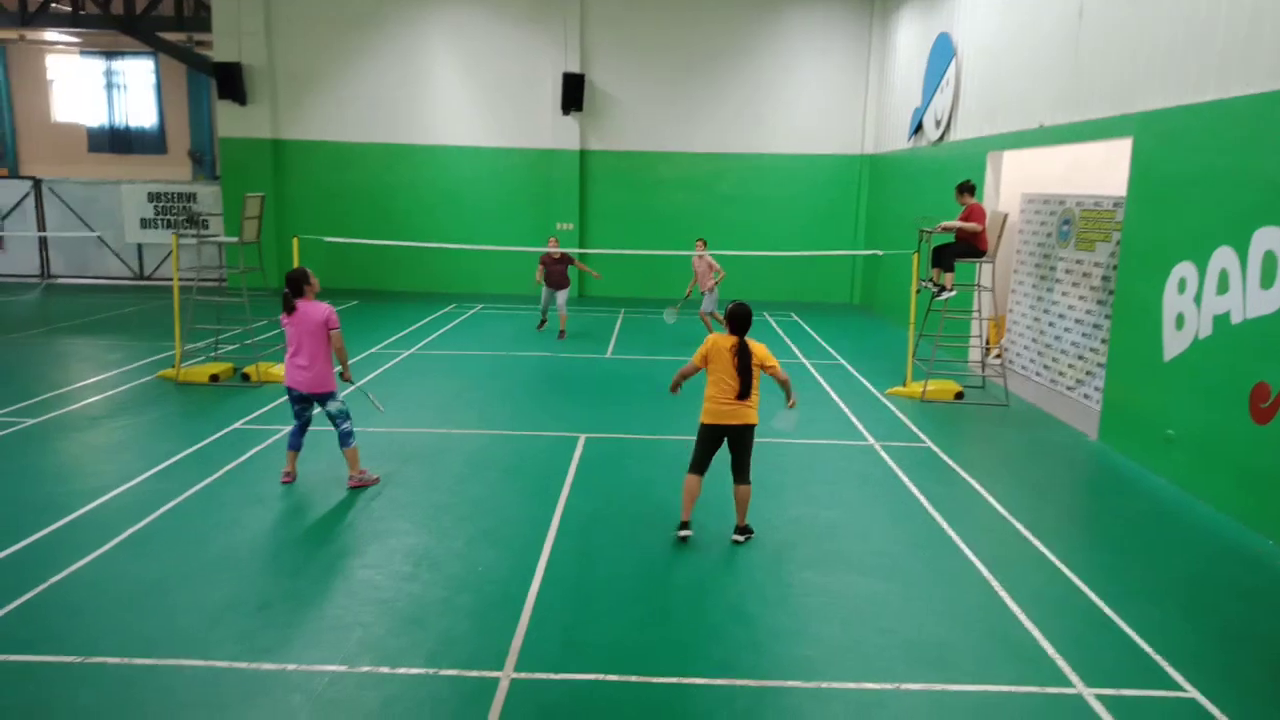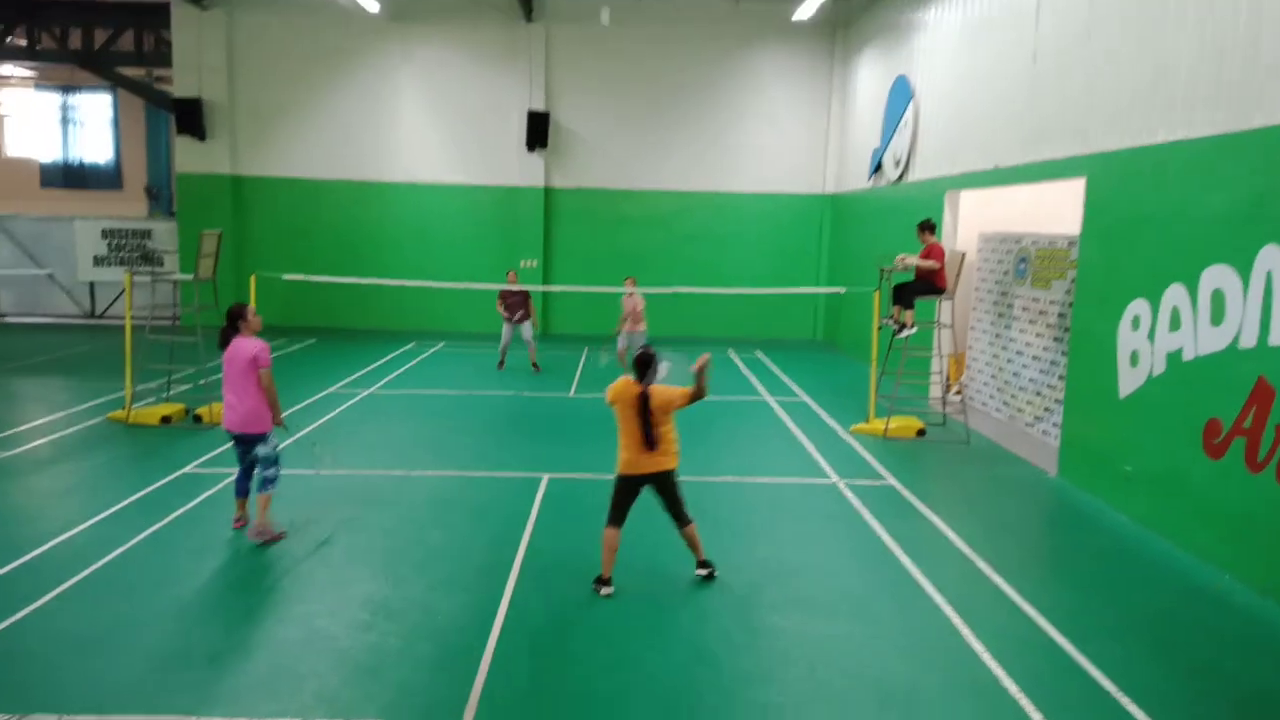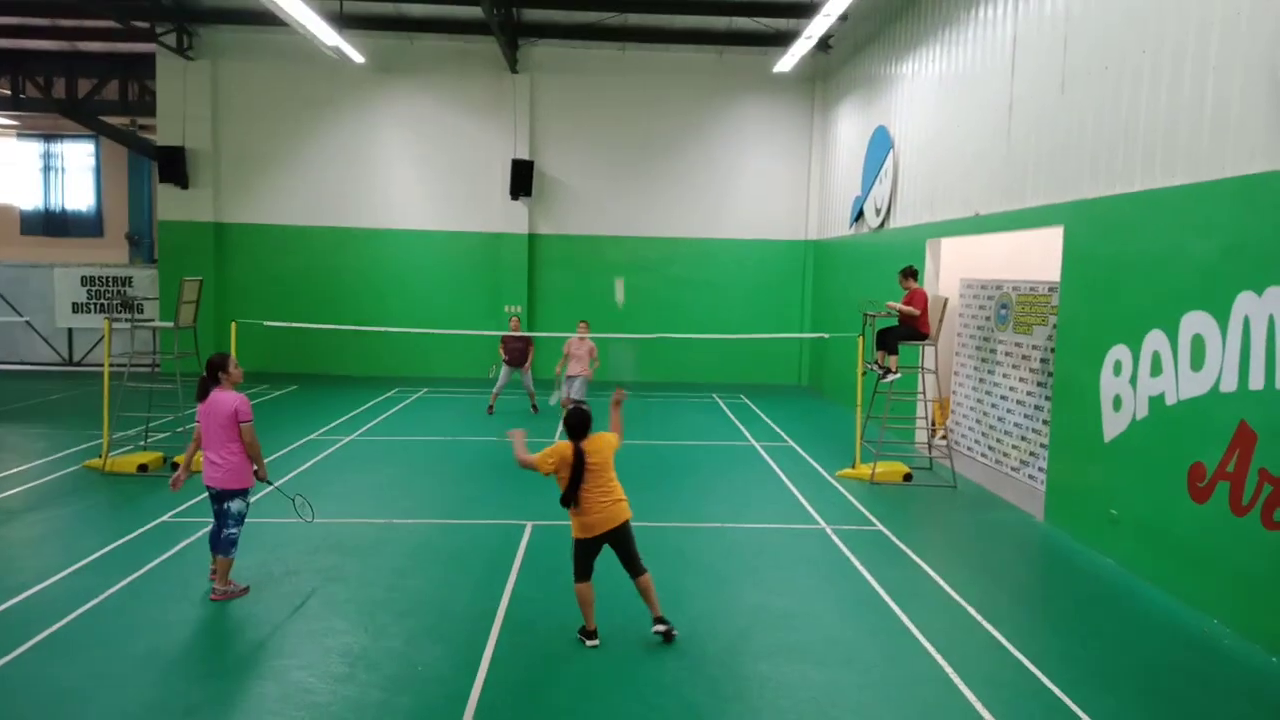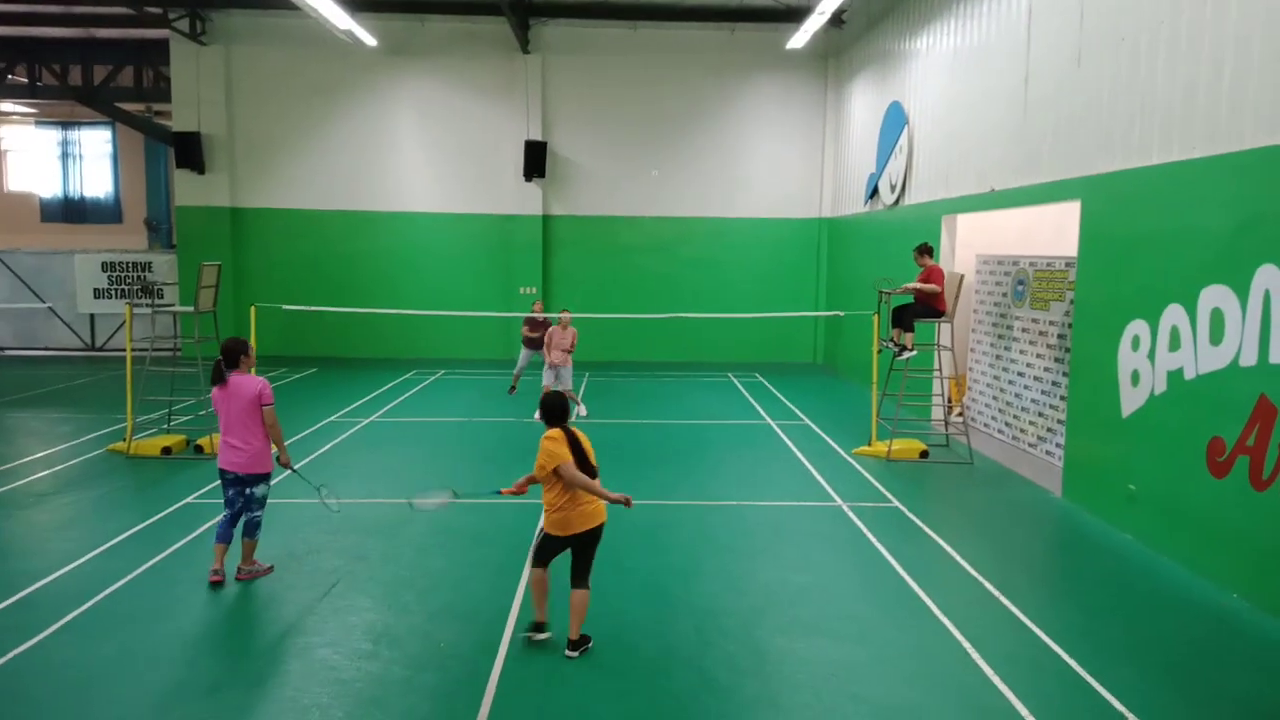
dt=0.4s
person 1, frame 1
left shoulder: (713, 342)
right shoulder: (758, 350)
left elbow: (688, 370)
right elbow: (782, 378)
left wrist: (675, 382)
right wrist: (790, 396)
left hip: (713, 418)
right hip: (744, 421)
left knee: (696, 470)
right knee: (741, 475)
left ankle: (685, 523)
right ankle: (741, 528)
person 1, frame 2
left shoulder: (621, 388)
right shoulder: (666, 394)
left elbow: (610, 394)
right elbow: (699, 394)
right wrist: (700, 373)
left hip: (630, 468)
right hip: (662, 466)
left knee: (614, 521)
right knee: (680, 516)
left ankle: (605, 579)
right ankle: (703, 563)
person 1, frame 3
left shoulder: (558, 453)
right shoulder: (603, 443)
left elbow: (523, 460)
right elbow: (617, 434)
left wrist: (518, 438)
right wrist: (616, 406)
left hip: (586, 527)
right hip: (618, 517)
left knee: (582, 576)
right knee: (636, 567)
left ankle: (590, 631)
right ankle: (659, 619)
person 1, frame 4
left shoulder: (550, 441)
right shoulder: (576, 435)
left elbow: (572, 477)
left wrist: (607, 495)
right wrist: (529, 479)
left hip: (561, 524)
right hip: (593, 519)
left knee: (538, 562)
right knee: (580, 577)
left ankle: (540, 624)
right ankle: (575, 640)
person 2, frame 1
left shoulder: (287, 313)
right shoulder: (326, 311)
right elbow: (338, 346)
right wrist: (346, 369)
left hip: (294, 381)
right hip: (321, 382)
left knee: (300, 424)
right knee: (343, 423)
left ankle: (289, 471)
right ankle: (356, 474)
person 2, frame 2
left shoulder: (230, 347)
right shoulder: (258, 346)
right elbow: (267, 385)
right wrist: (277, 412)
left hip: (233, 420)
right hip: (255, 422)
left knee: (246, 467)
right knee: (269, 469)
left ankle: (240, 515)
right ankle: (261, 525)
person 2, frame 3
left shoulder: (205, 401)
right shoulder: (239, 400)
left elbow: (196, 440)
right elbow: (249, 441)
left wrist: (183, 469)
right wrist: (260, 466)
left hip: (212, 476)
right hip: (236, 478)
left knee: (220, 524)
right knee: (232, 529)
left ankle: (216, 569)
right ankle: (221, 586)
person 2, frame 4
left shoulder: (218, 388)
right shoulder: (260, 385)
left elbow: (222, 425)
right elbow: (271, 424)
right wrist: (283, 452)
left hip: (228, 462)
right hip: (256, 462)
left knee: (230, 512)
right knee: (254, 513)
left ankle: (217, 568)
right ankle: (246, 566)
